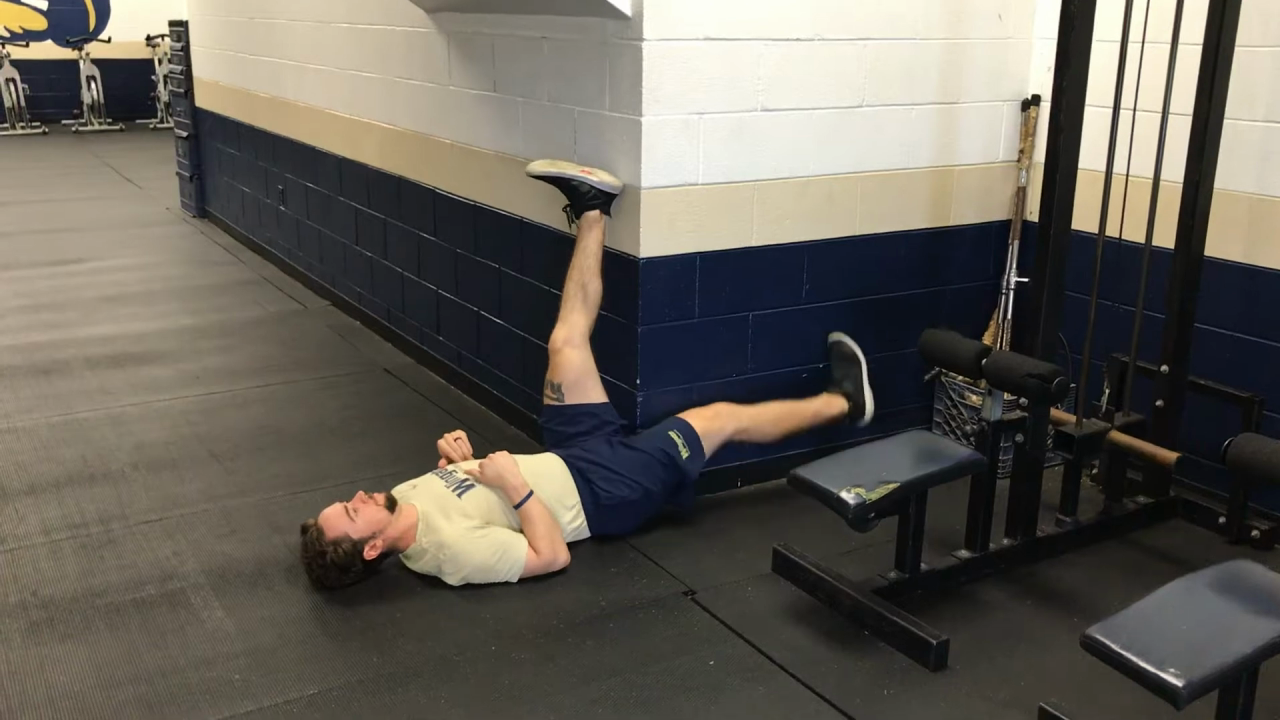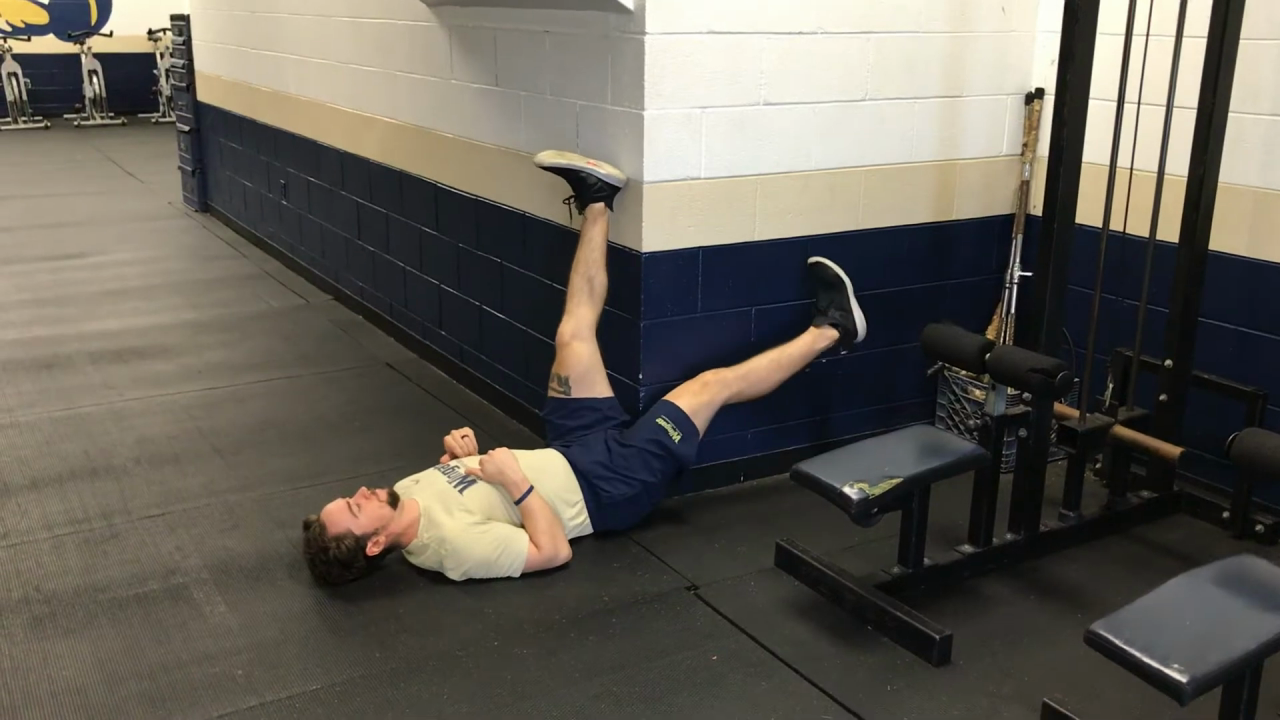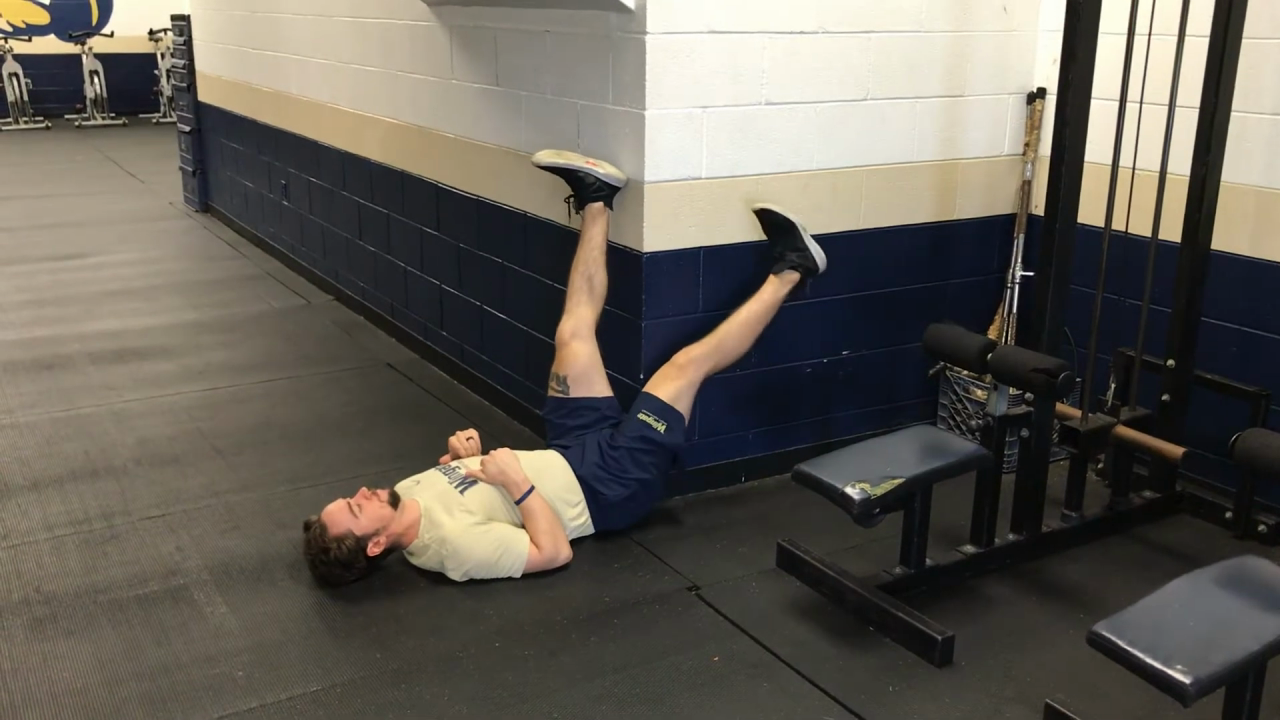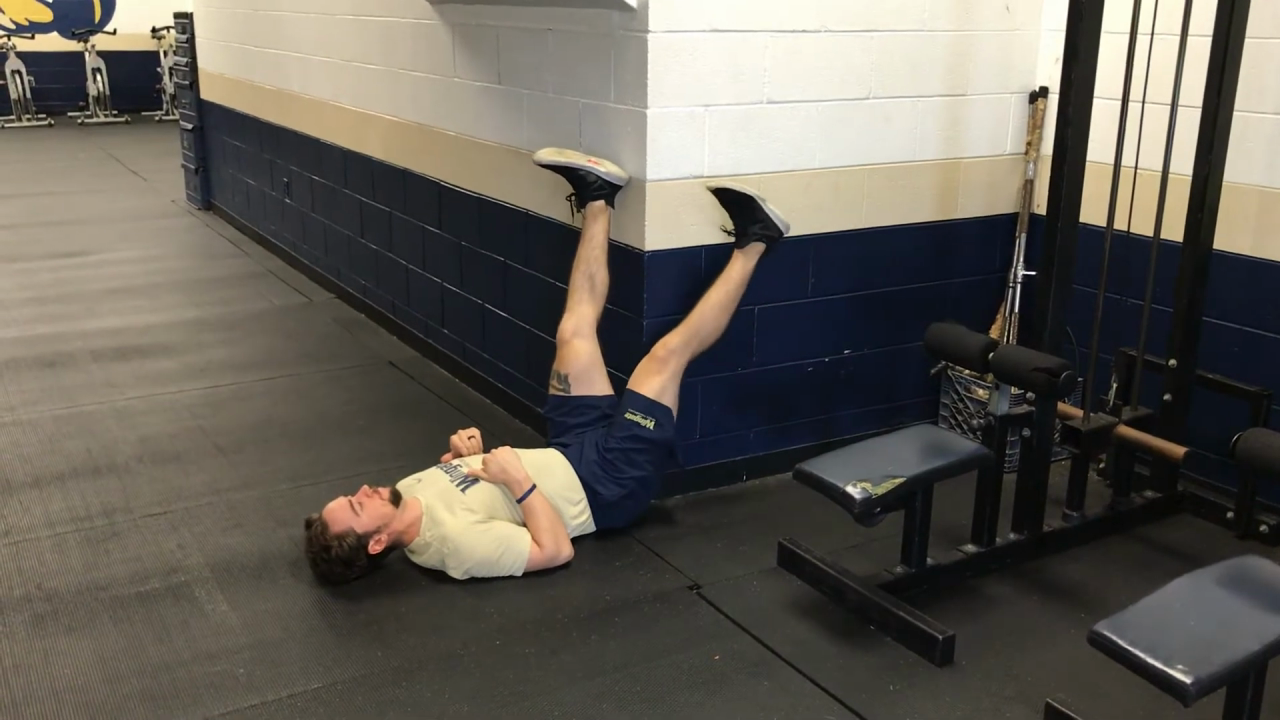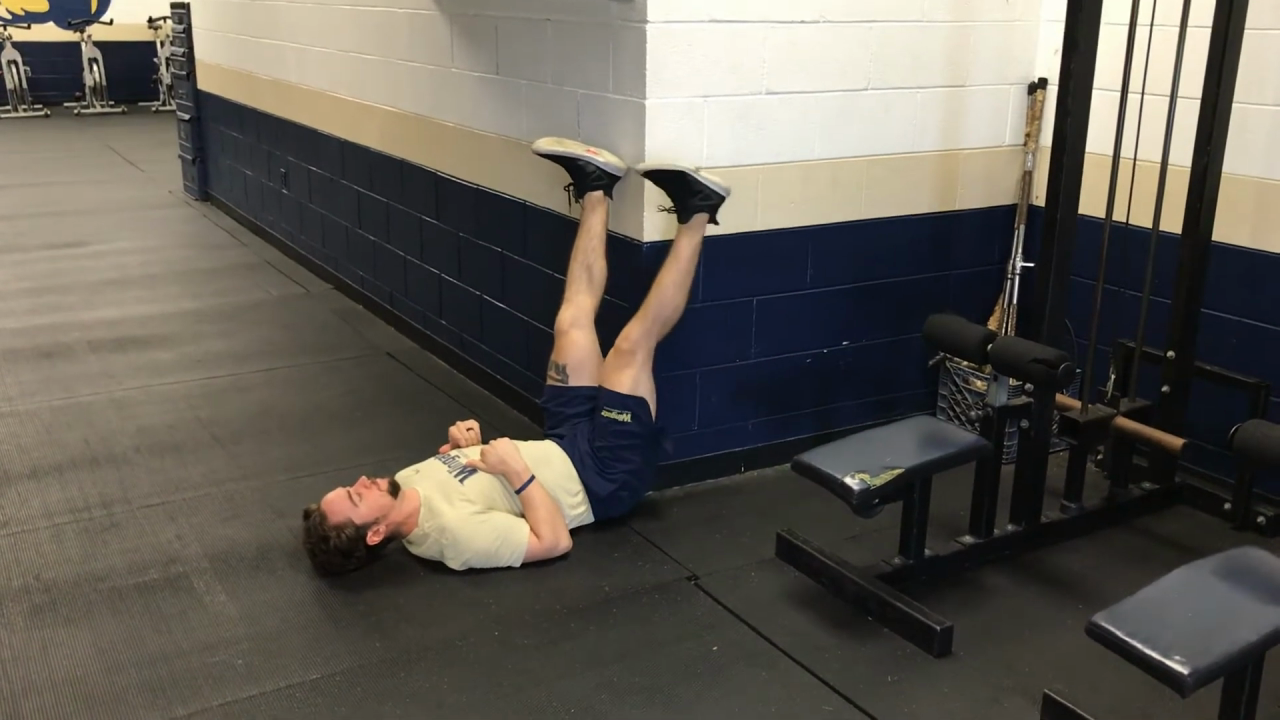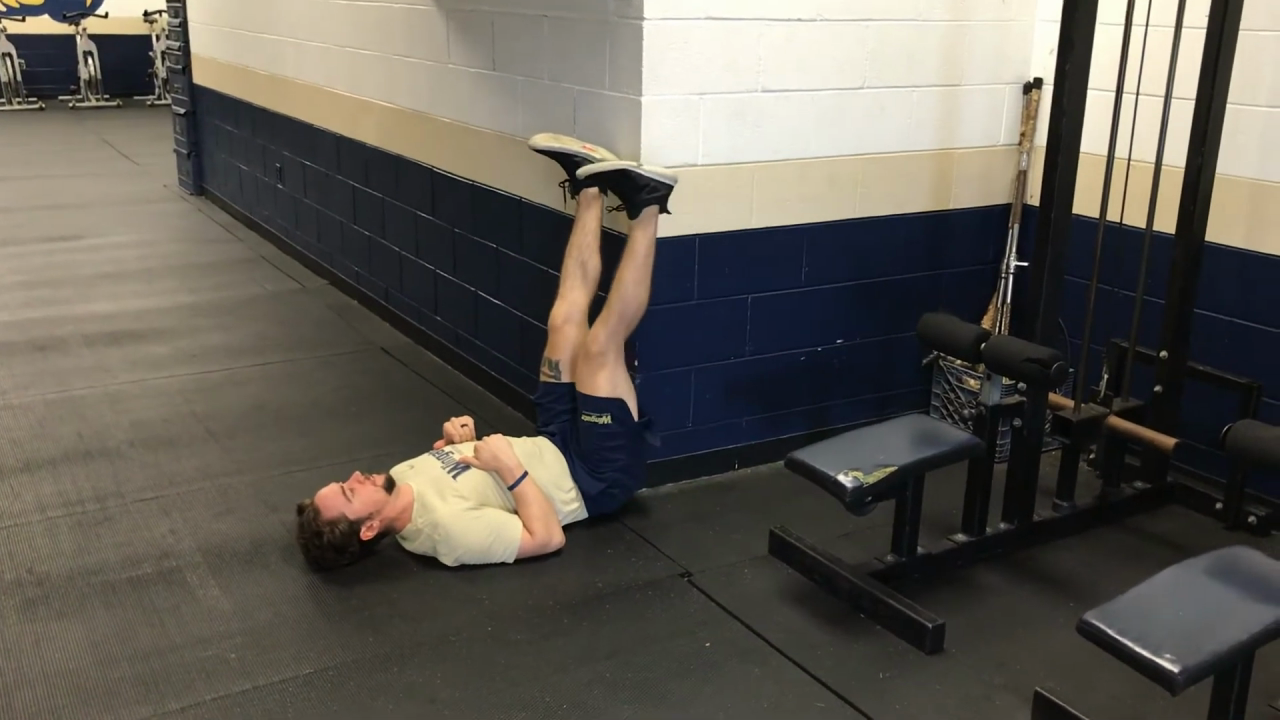
dt=0.7s
person 1, frame 1
left shoulder: (405, 500)
right shoulder: (449, 551)
right elbow: (552, 556)
left wrist: (457, 458)
right wrist: (514, 484)
left hip: (571, 458)
right hip: (602, 490)
left knee: (566, 341)
right knee: (723, 417)
left ankle: (590, 212)
right ankle: (840, 402)
person 1, frame 2
left shoulder: (409, 496)
right shoulder: (449, 547)
right elbow: (552, 552)
left wrist: (460, 455)
right wrist: (514, 480)
left hip: (573, 454)
right hip: (607, 486)
right knee: (715, 383)
left ankle: (595, 203)
right ankle: (830, 329)
person 1, frame 3
left shoulder: (409, 496)
right shoulder: (450, 546)
right elbow: (554, 552)
left wrist: (463, 456)
right wrist: (517, 482)
left hip: (571, 454)
right hip: (609, 486)
right knee: (689, 362)
left ankle: (594, 203)
right ankle: (785, 274)
person 1, frame 4
left shoulder: (410, 495)
right shoulder: (451, 544)
right elbow: (555, 550)
left wrist: (464, 456)
right wrist: (517, 480)
left hip: (570, 454)
right hip: (609, 484)
right knee: (667, 353)
left ankle: (596, 200)
right ankle: (750, 245)
person 1, frame 5
left shoulder: (410, 485)
right shoulder: (449, 535)
right elbow: (554, 541)
left wrist: (463, 447)
right wrist: (516, 471)
left hip: (564, 446)
right hip: (604, 478)
right knee: (631, 346)
left ankle: (594, 191)
right ankle: (694, 217)
person 1, frame 6
left shoulder: (404, 480)
right shoulder: (443, 530)
right elbow: (547, 538)
left wrist: (455, 443)
right wrist: (510, 467)
left hip: (556, 444)
right hip: (598, 477)
right knee: (600, 347)
left ankle: (591, 188)
right ankle: (644, 208)
